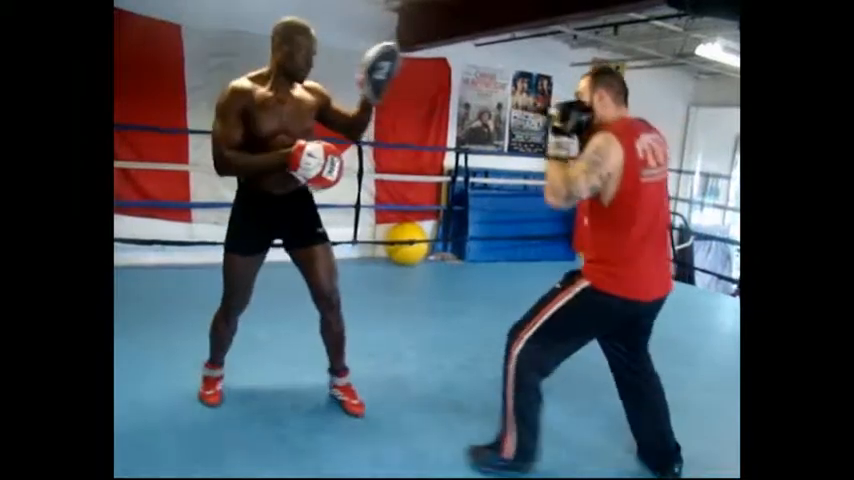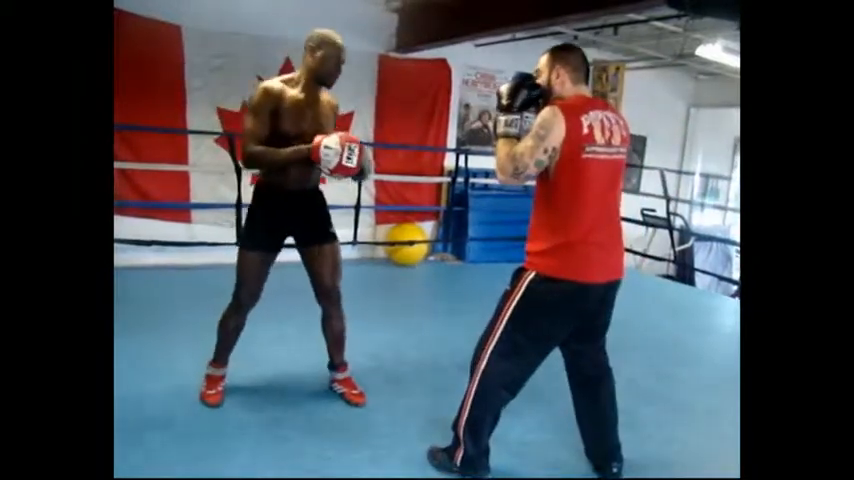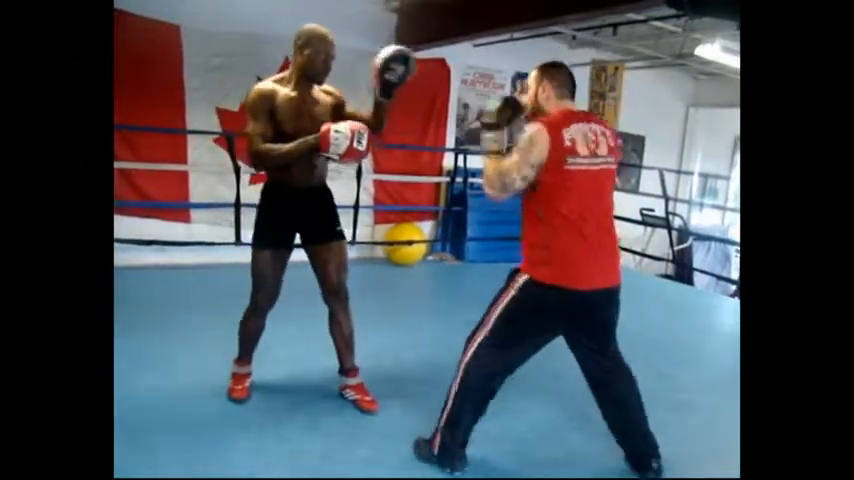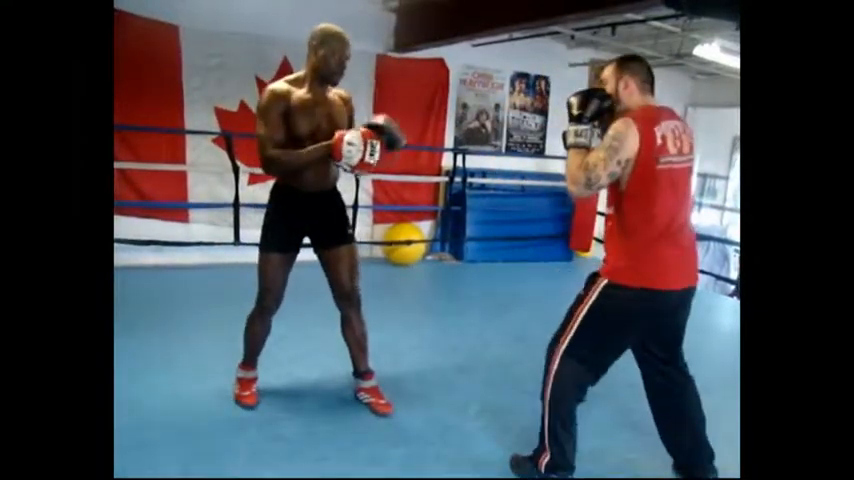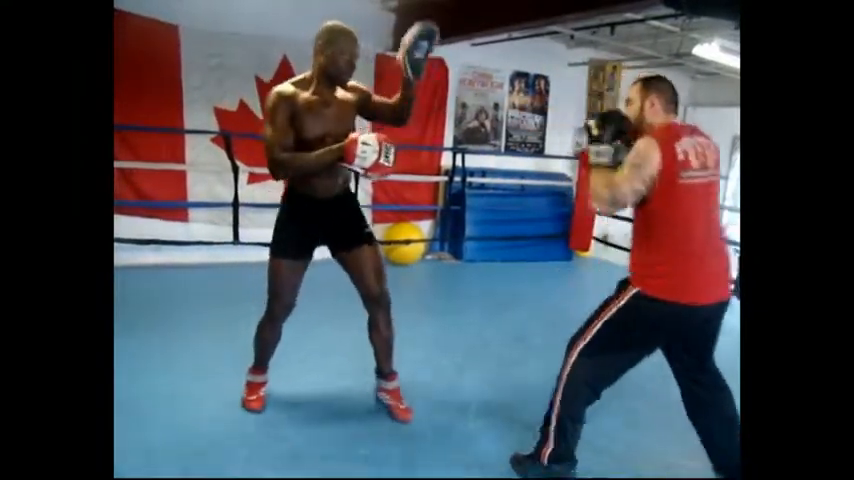
dt=1s
person 1, frame 1
left shoulder: (608, 141)
right shoulder: (651, 137)
left elbow: (559, 196)
left wrist: (560, 140)
right wrist: (581, 143)
left hip: (609, 282)
right hip: (653, 282)
left knee: (524, 347)
right knee: (633, 363)
person 1, frame 2
left shoulder: (558, 116)
right shoulder: (614, 120)
left elbow: (510, 172)
left wrist: (509, 116)
left hip: (557, 271)
right hip: (605, 271)
left knee: (498, 361)
right knee: (591, 363)
person 1, frame 3
left shoulder: (542, 131)
right shoulder: (606, 133)
left elbow: (498, 187)
left wrist: (493, 135)
left hip: (550, 278)
right hip: (603, 279)
left knee: (484, 356)
right knee: (607, 366)
person 1, frame 4
left shoulder: (630, 128)
right shoulder: (677, 126)
left elbow: (580, 184)
left wrist: (579, 128)
right wrist: (602, 126)
left hip: (632, 280)
right hip: (679, 278)
left knee: (566, 362)
right knee: (668, 371)
person 1, frame 5
left shoulder: (652, 145)
right shoulder: (705, 144)
left elbow: (607, 201)
left hip: (662, 291)
right hip: (713, 291)
left knee: (583, 360)
right knee: (701, 376)
person 2, frame 1
left shoulder: (314, 94)
right shoulder: (240, 94)
left elbow: (353, 130)
right elbow: (223, 161)
left wrist: (369, 97)
right wrist: (284, 157)
left hip: (298, 204)
right hip: (253, 206)
left knee: (328, 298)
right knee: (234, 303)
left ankle: (340, 378)
right ankle: (214, 371)
person 2, frame 2
left shoulder: (329, 104)
right shoulder: (271, 93)
right elbow: (250, 154)
right wrist: (307, 151)
left hip: (312, 202)
right hip: (271, 202)
left knee: (331, 294)
right knee: (244, 299)
left ankle: (340, 372)
right ankle: (216, 371)
person 2, frame 3
left shoulder: (329, 98)
right shoulder: (266, 94)
left elbow: (369, 131)
right elbow: (258, 156)
left wrist: (384, 97)
right wrist: (314, 141)
left hip: (318, 200)
right hip: (278, 201)
left knee: (337, 293)
right knee: (262, 299)
left ankle: (349, 378)
right ankle: (242, 368)
person 2, frame 4
left shoulder: (342, 100)
right shoulder: (279, 95)
left elbow: (346, 150)
right elbow: (270, 160)
left wrist: (370, 137)
right wrist: (327, 148)
left hip: (329, 203)
right hip: (288, 204)
left knee: (349, 297)
right knee: (268, 302)
left ankle: (364, 380)
right ankle: (247, 374)
person 2, frame 5
left shoulder: (353, 95)
right shoulder: (285, 98)
left elbow: (398, 115)
right elbow: (278, 165)
left wrist: (411, 77)
right wrist: (340, 151)
left hip: (344, 208)
right hip: (300, 211)
left knee: (378, 298)
right knee: (279, 309)
left ankle: (387, 383)
right ankle: (257, 378)
